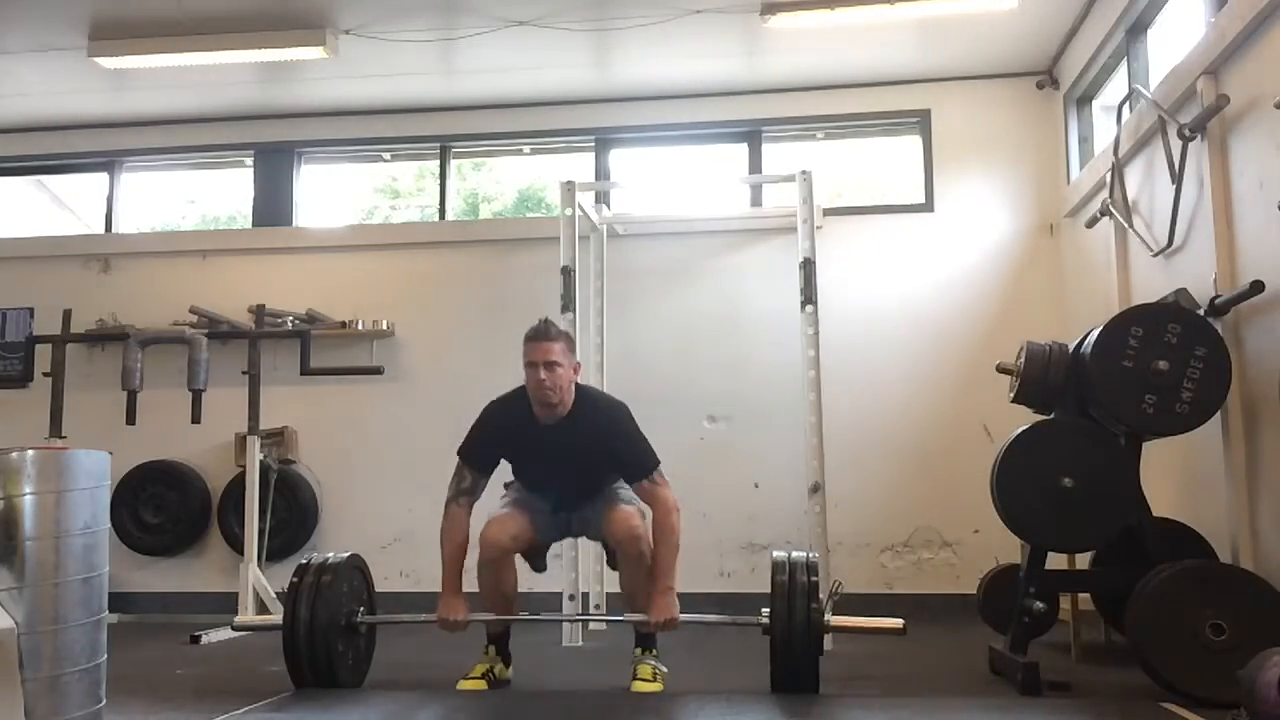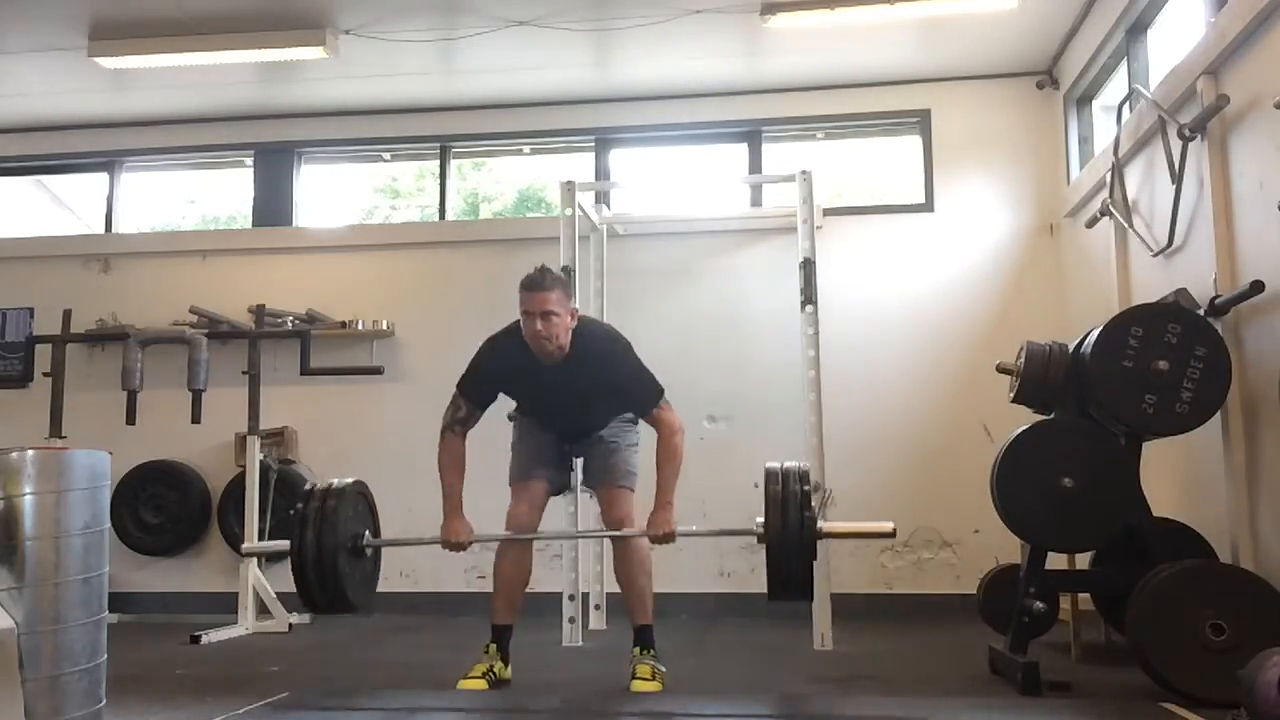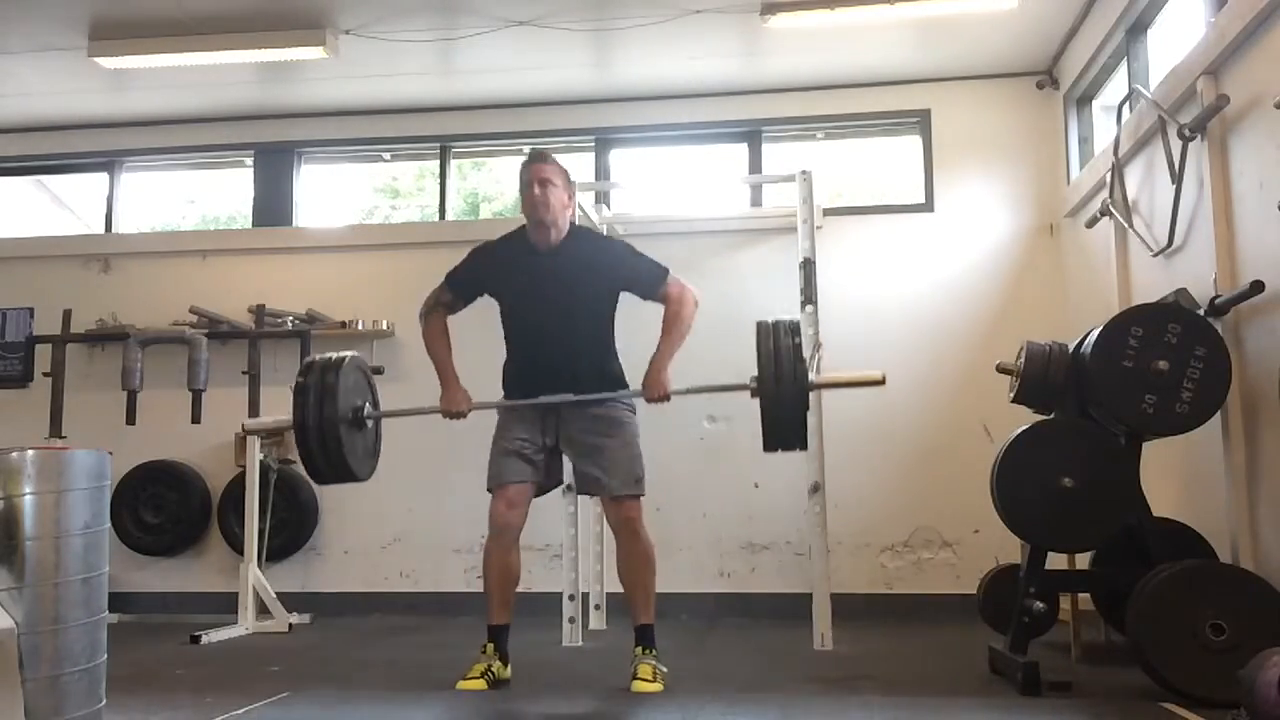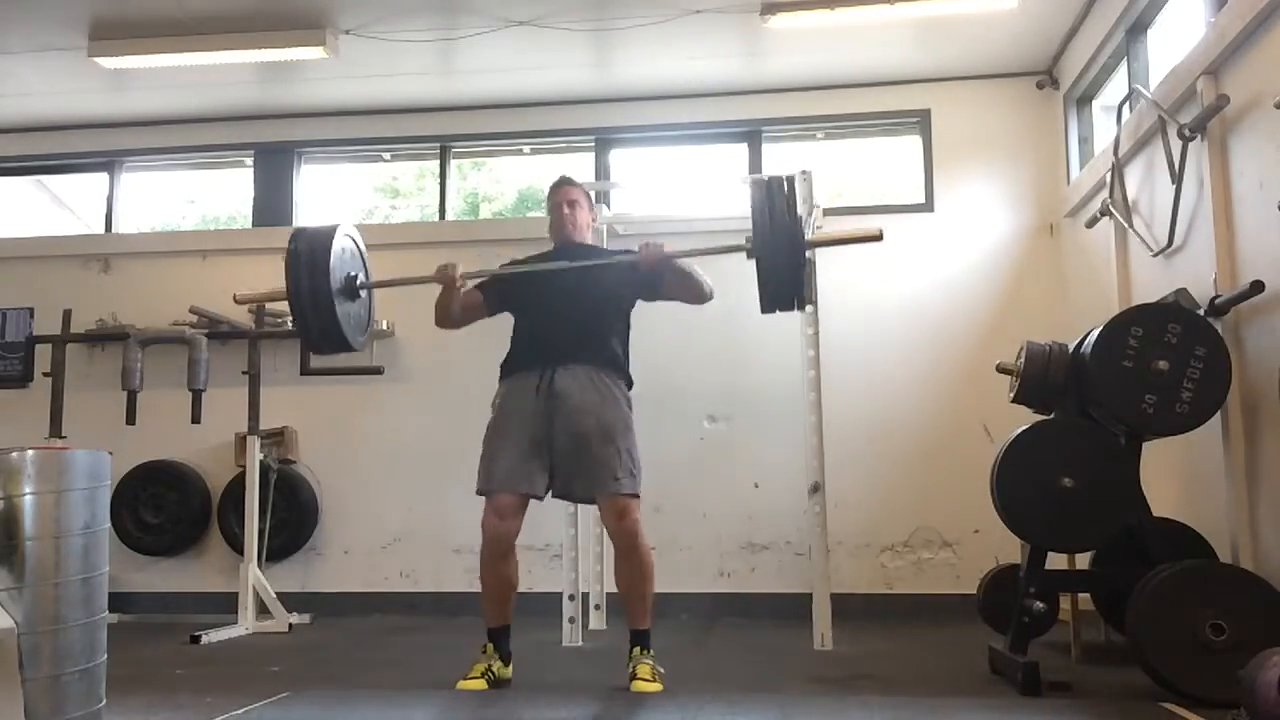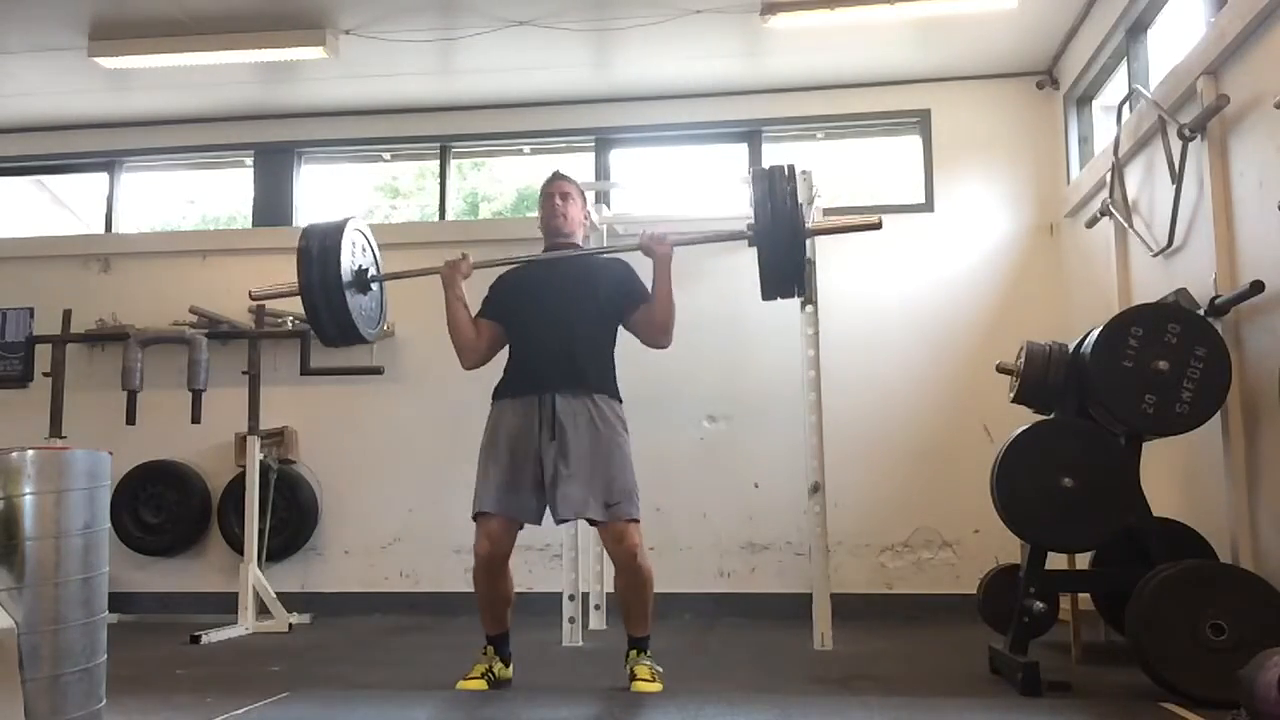
dt=0.3s
person 1, frame 1
left shoulder: (607, 415)
right shoulder: (500, 417)
left elbow: (663, 502)
right elbow: (459, 501)
left wrist: (665, 591)
right wrist: (452, 591)
left hip: (602, 491)
right hip: (536, 496)
left knee: (631, 532)
right knee: (495, 539)
left ankle: (646, 652)
right ankle: (496, 654)
person 1, frame 2
left shoulder: (606, 347)
right shoulder: (499, 353)
left elbow: (669, 425)
right elbow: (454, 429)
left wrist: (664, 508)
right wrist: (453, 514)
left hip: (606, 426)
right hip: (539, 426)
left knee: (620, 519)
right knee: (520, 522)
left ankle: (645, 652)
right ankle: (497, 652)
person 1, frame 3
left shoulder: (606, 253)
right shoulder: (496, 256)
left elbow: (683, 298)
right elbow: (434, 312)
left wrist: (661, 364)
right wrist: (450, 382)
left hip: (599, 399)
right hip: (526, 402)
left knee: (627, 518)
right knee: (504, 519)
left ankle: (646, 650)
right ankle: (496, 653)
person 1, frame 4
left shoulder: (622, 265)
right shoulder: (520, 272)
left elbow: (700, 292)
right elbow: (450, 315)
left wrist: (664, 264)
right wrist: (451, 289)
left hip: (595, 384)
right hip: (523, 390)
left knee: (624, 520)
right knee: (498, 524)
left ankle: (642, 651)
right ankle: (496, 652)
person 1, frame 5
left shoulder: (613, 272)
right shoulder: (511, 281)
left elbow: (659, 335)
right elbow: (472, 353)
left wrist: (662, 265)
right wrist: (453, 289)
left hip: (590, 407)
right hip: (516, 411)
left knee: (626, 545)
right knee: (489, 546)
left ankle: (640, 654)
right ankle: (497, 654)
